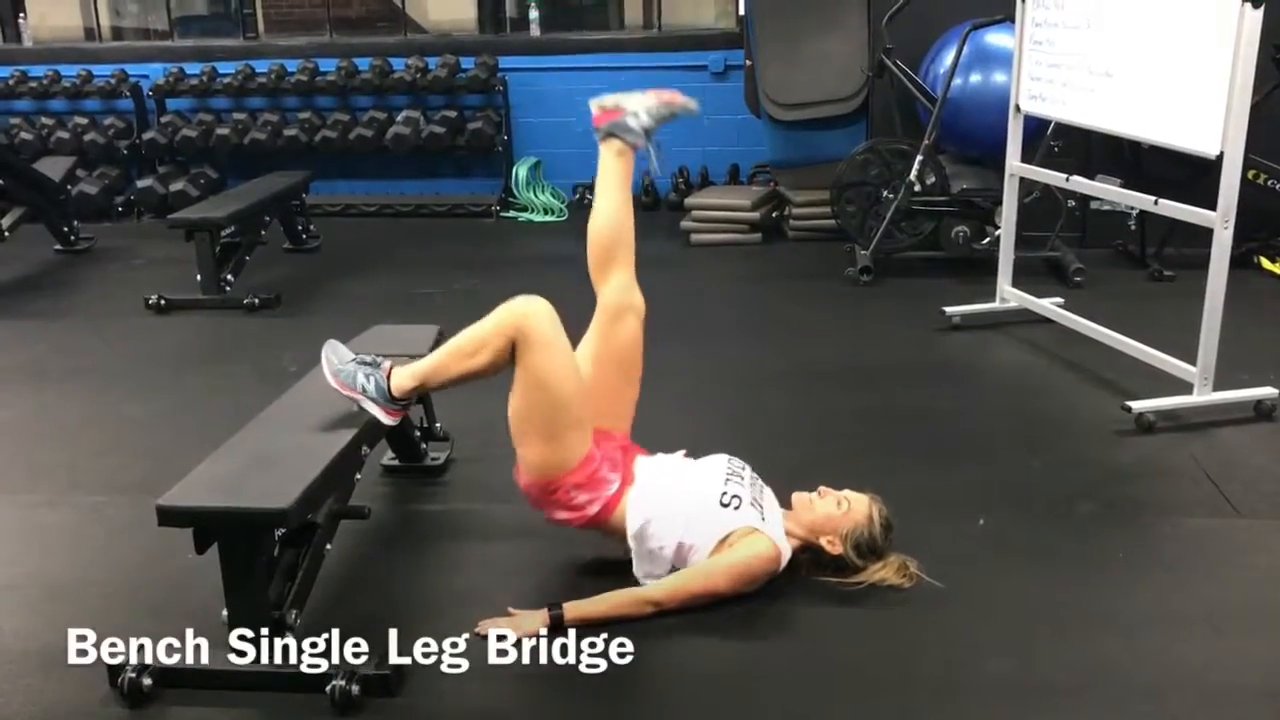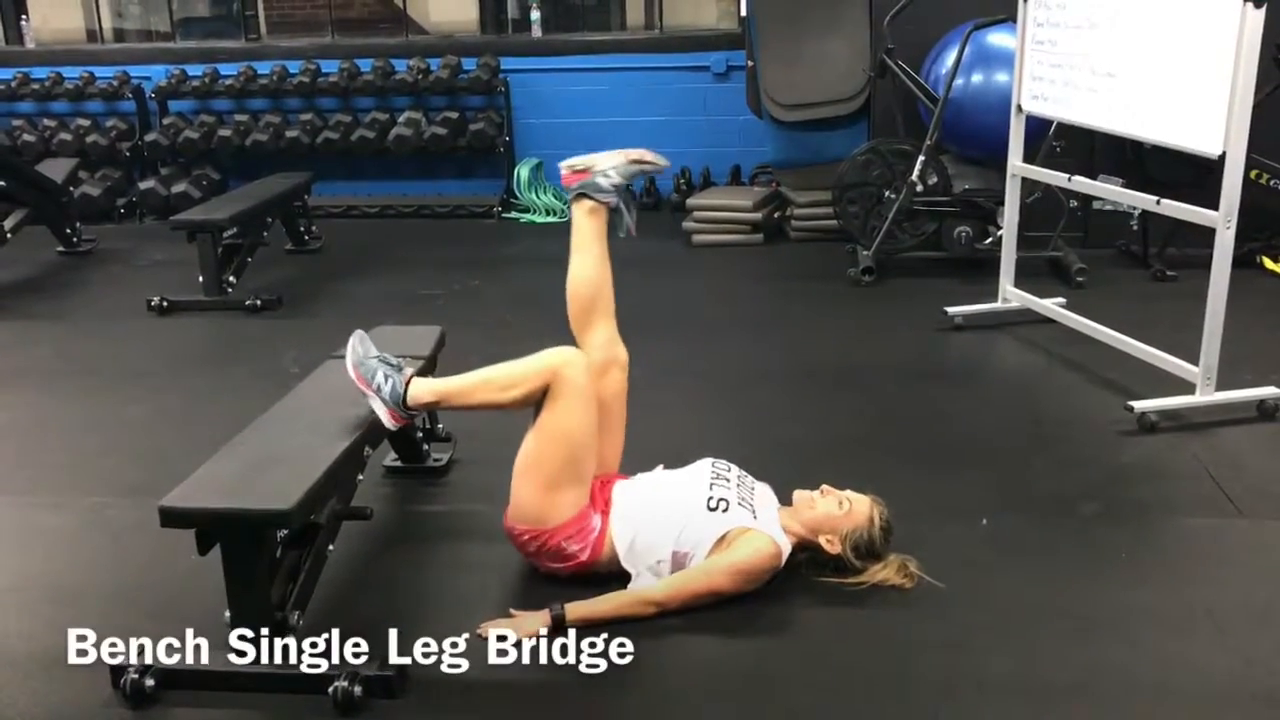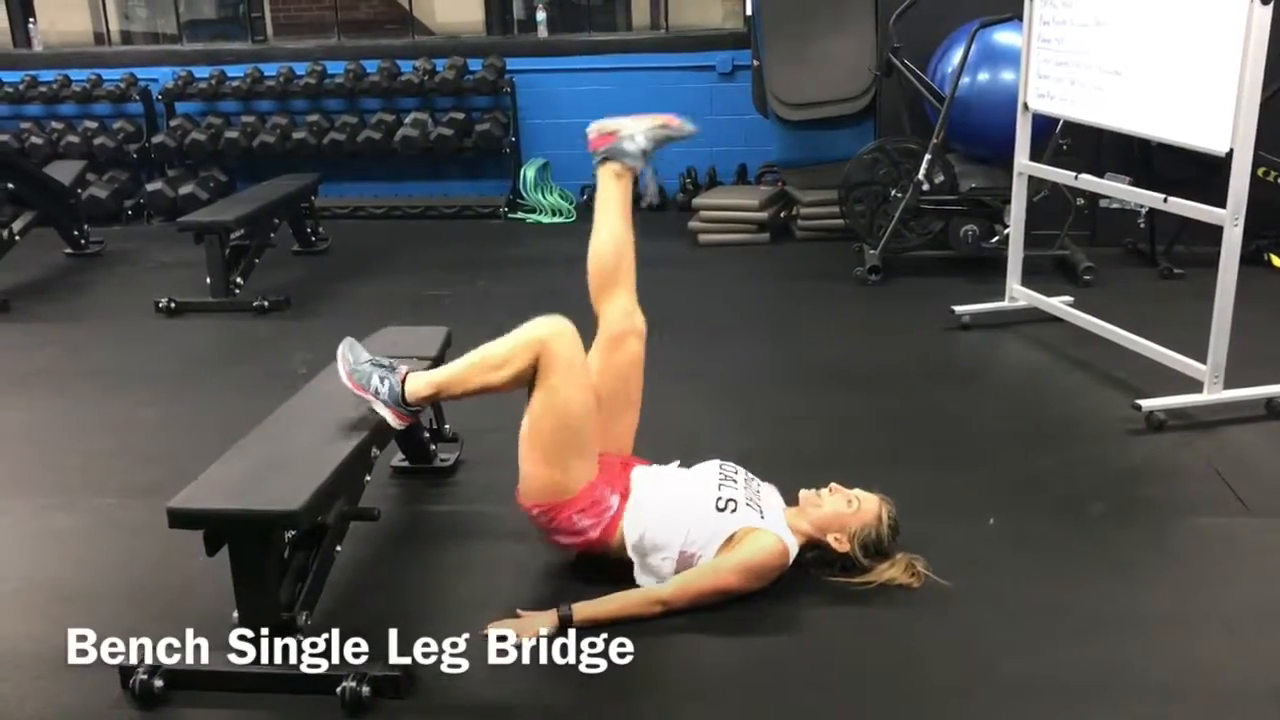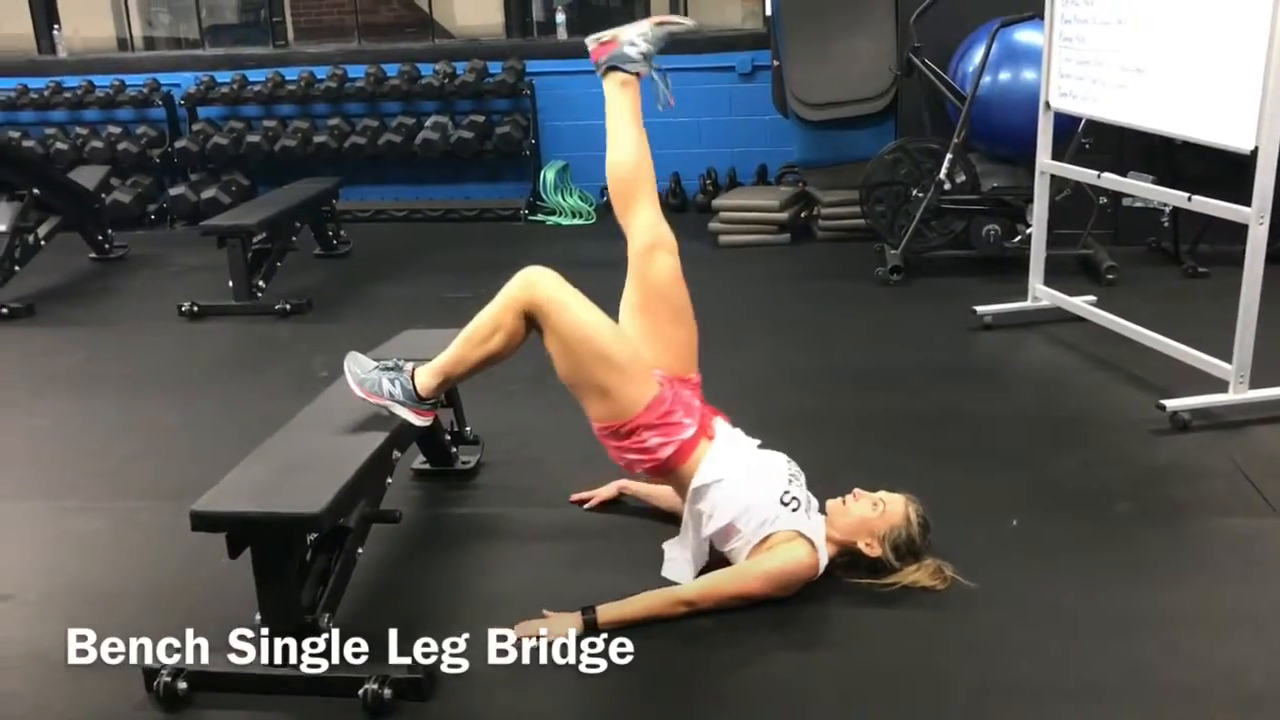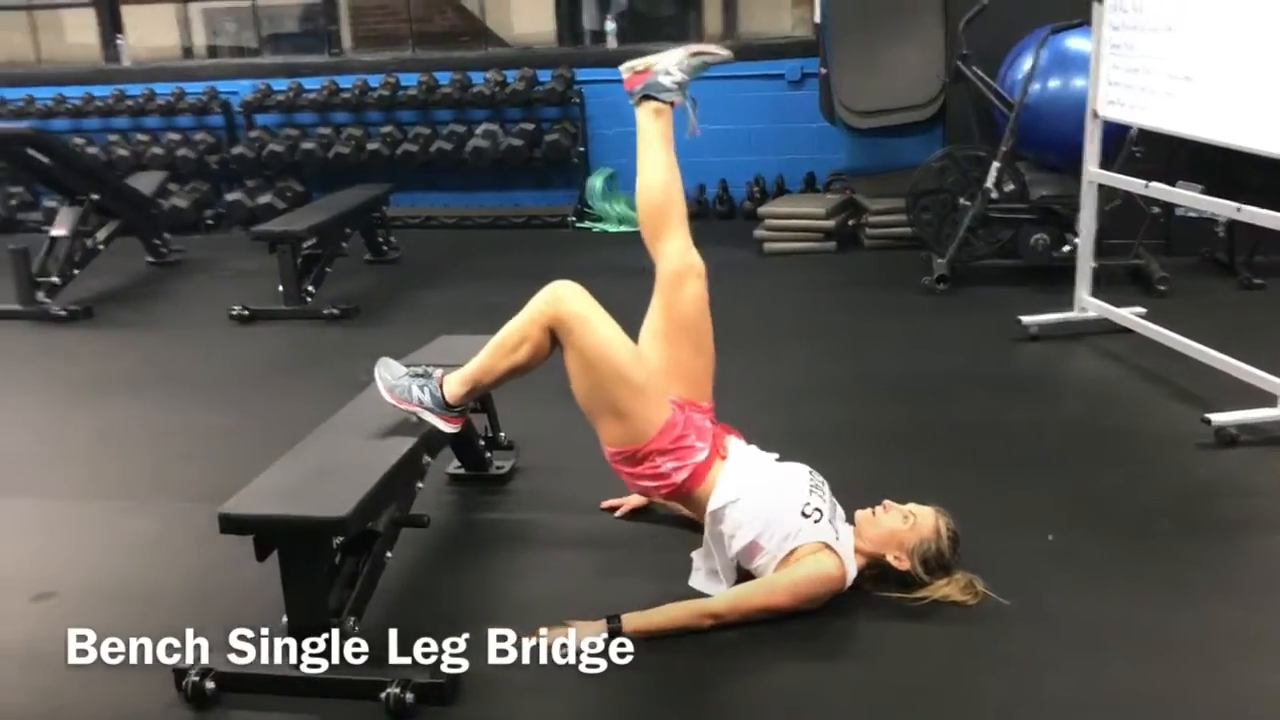
dt=0.4s
person 1, frame 1
left shoulder: (764, 553)
right shoulder: (763, 511)
left elbow: (656, 598)
left wrist: (551, 616)
left hip: (585, 485)
right hip: (613, 466)
left knee: (530, 315)
left ankle: (394, 389)
person 1, frame 2
left shoulder: (764, 551)
right shoulder: (763, 506)
left elbow: (657, 599)
left wrist: (554, 619)
left hip: (565, 534)
right hip: (600, 498)
left knee: (567, 365)
left ankle: (409, 395)
person 1, frame 3
left shoulder: (771, 551)
right shoulder: (770, 509)
left elbow: (664, 598)
left wrist: (559, 619)
left hip: (581, 511)
right hip: (611, 481)
left knee: (555, 335)
left ankle: (407, 392)
person 1, frame 4
left shoulder: (802, 557)
right shoulder: (804, 517)
left elbow: (687, 599)
left wrist: (585, 621)
left hip: (655, 424)
right hip: (674, 410)
left knee: (536, 287)
right knee: (651, 241)
left ankle: (420, 389)
right ankle: (622, 74)
person 1, frame 5
left shoulder: (829, 570)
right shoulder: (832, 527)
left elbow: (714, 612)
left wrist: (608, 628)
left hip: (668, 451)
right hip: (690, 437)
left knee: (562, 301)
right knee: (681, 267)
left ankle: (449, 395)
